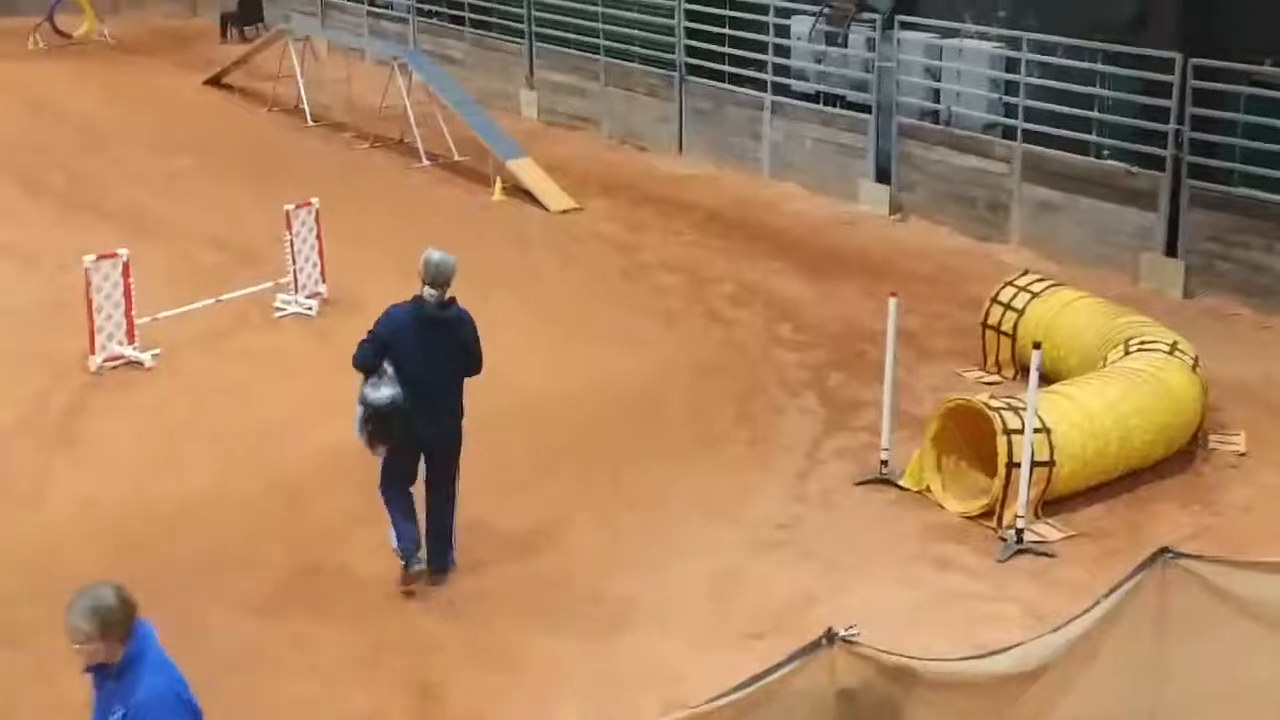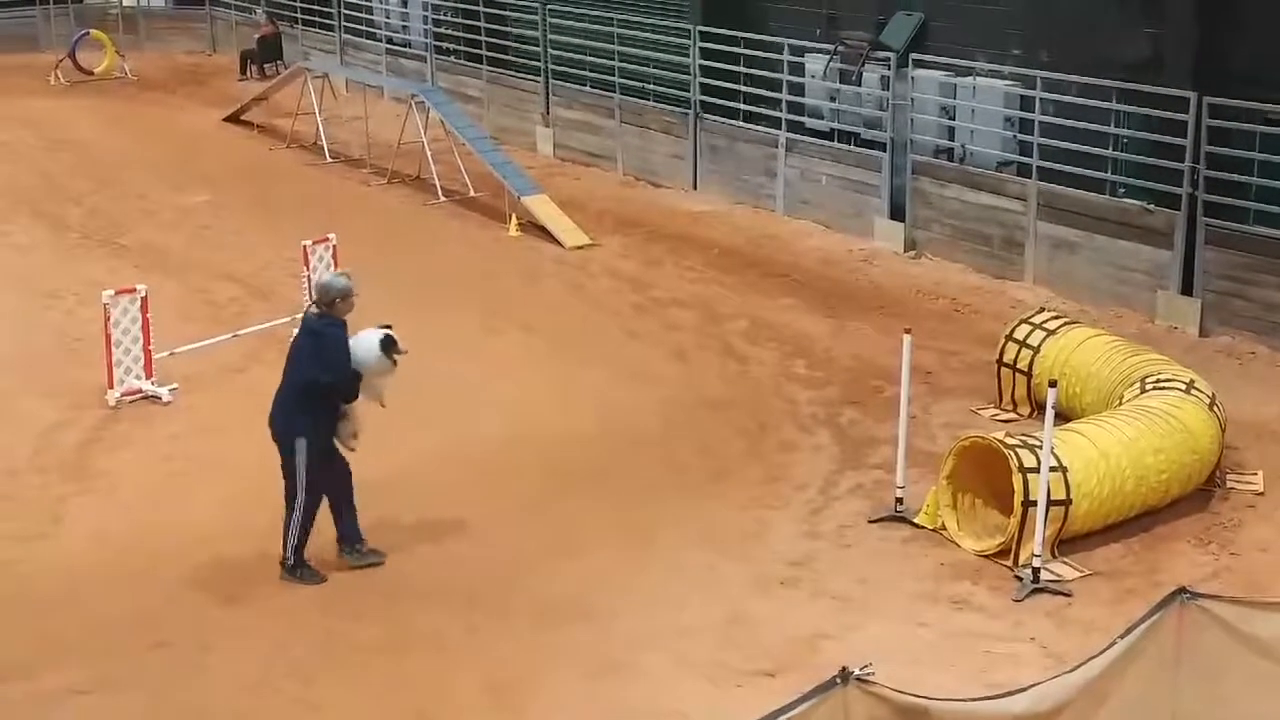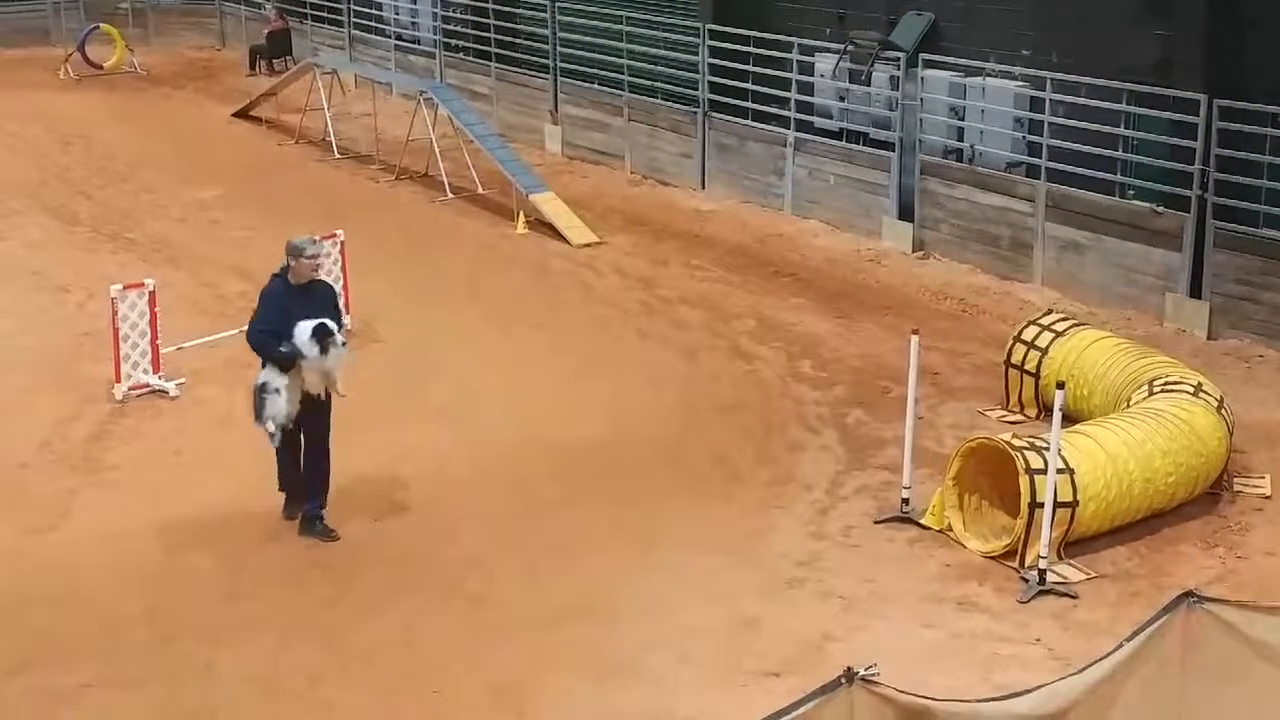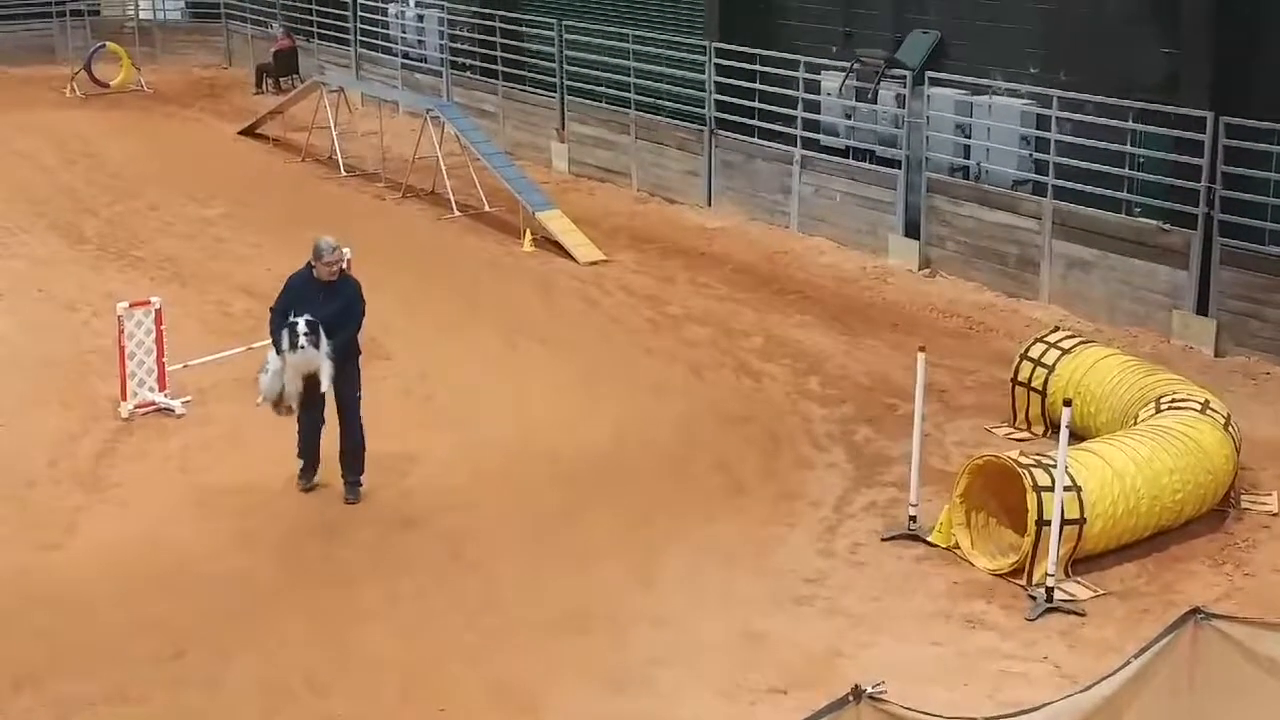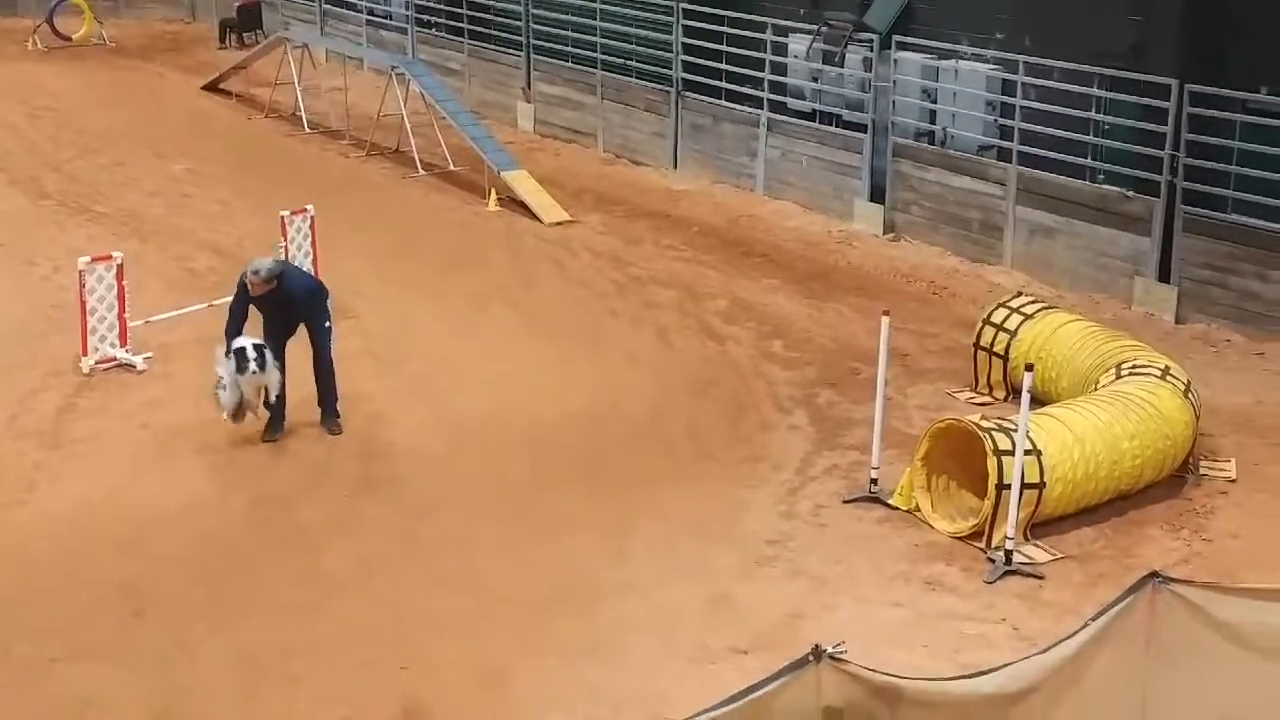
dt=1s
person 1, frame 1
left shoulder: (396, 317)
right shoulder: (462, 321)
left elbow: (363, 361)
right elbow: (473, 367)
left wrist: (388, 368)
left hip: (405, 422)
right hip: (447, 422)
left knee: (395, 486)
right knee: (442, 491)
left ankle: (411, 557)
right ankle: (438, 564)
person 1, frame 2
left shoulder: (317, 325)
right shoulder: (332, 339)
right elbow: (345, 391)
left wrist: (351, 375)
right wrist: (359, 377)
left hip: (305, 419)
right hip: (297, 425)
left knee: (338, 478)
right knee: (305, 494)
left ankle: (351, 545)
right ankle: (292, 563)
person 1, frame 3
left shoulder: (325, 292)
right shoulder: (274, 292)
right elbow: (256, 337)
right wrist: (288, 359)
left knee: (317, 446)
right knee: (285, 443)
left ankle: (312, 516)
right ankle: (291, 496)
person 1, frame 4
left shoulder: (350, 286)
right shoulder: (297, 282)
left elbow: (353, 327)
right elbow: (278, 315)
left wrist: (329, 349)
right wrist: (282, 347)
left hip: (343, 359)
left knee: (350, 417)
right knee: (309, 414)
left ankle: (352, 479)
right ankle: (309, 465)
person 1, frame 5
left shoulder: (296, 288)
right shoulder: (247, 282)
left elbow: (290, 327)
right elbow: (236, 317)
left hip: (313, 304)
right hip: (277, 311)
left knee: (323, 354)
right knee: (273, 357)
left ankle: (329, 413)
right ankle: (276, 418)
